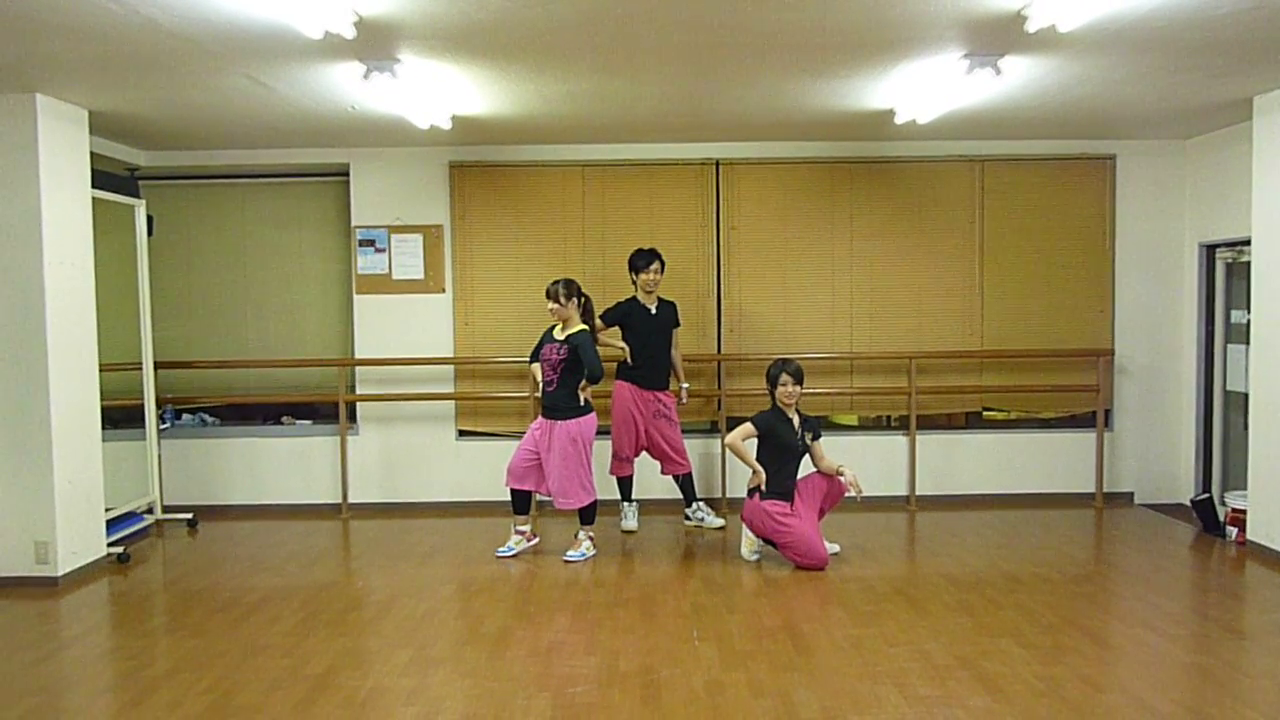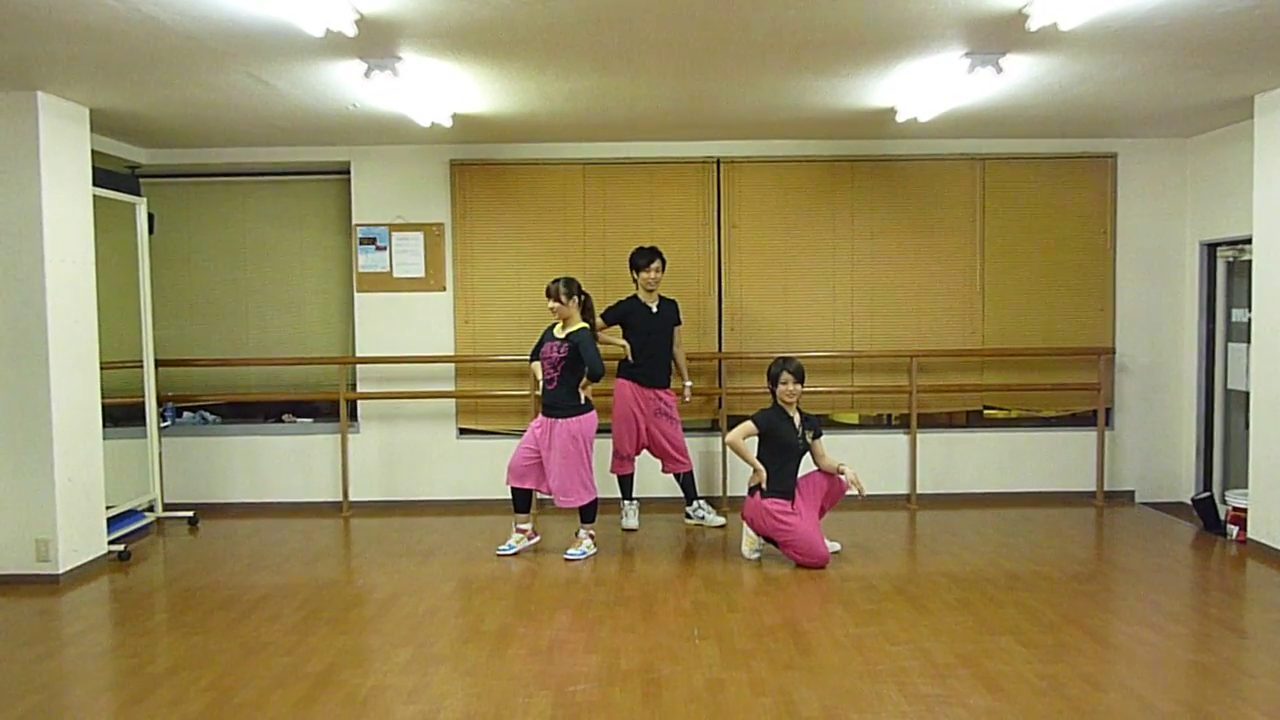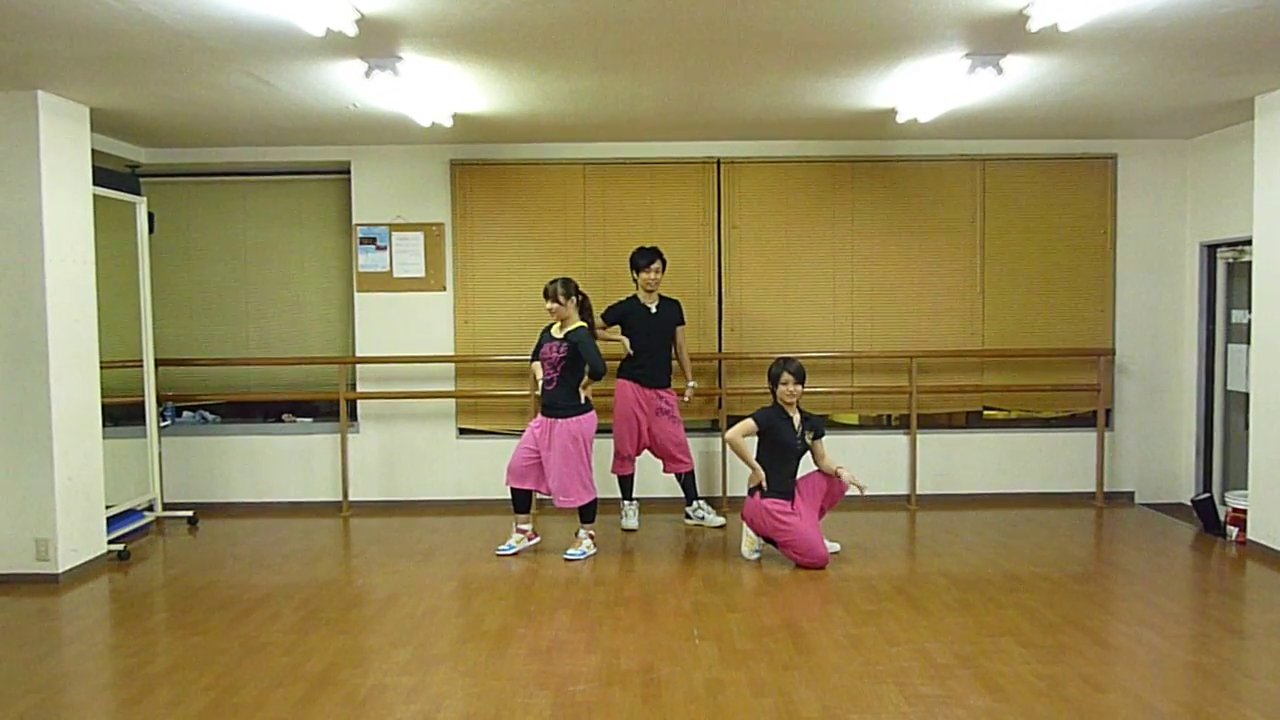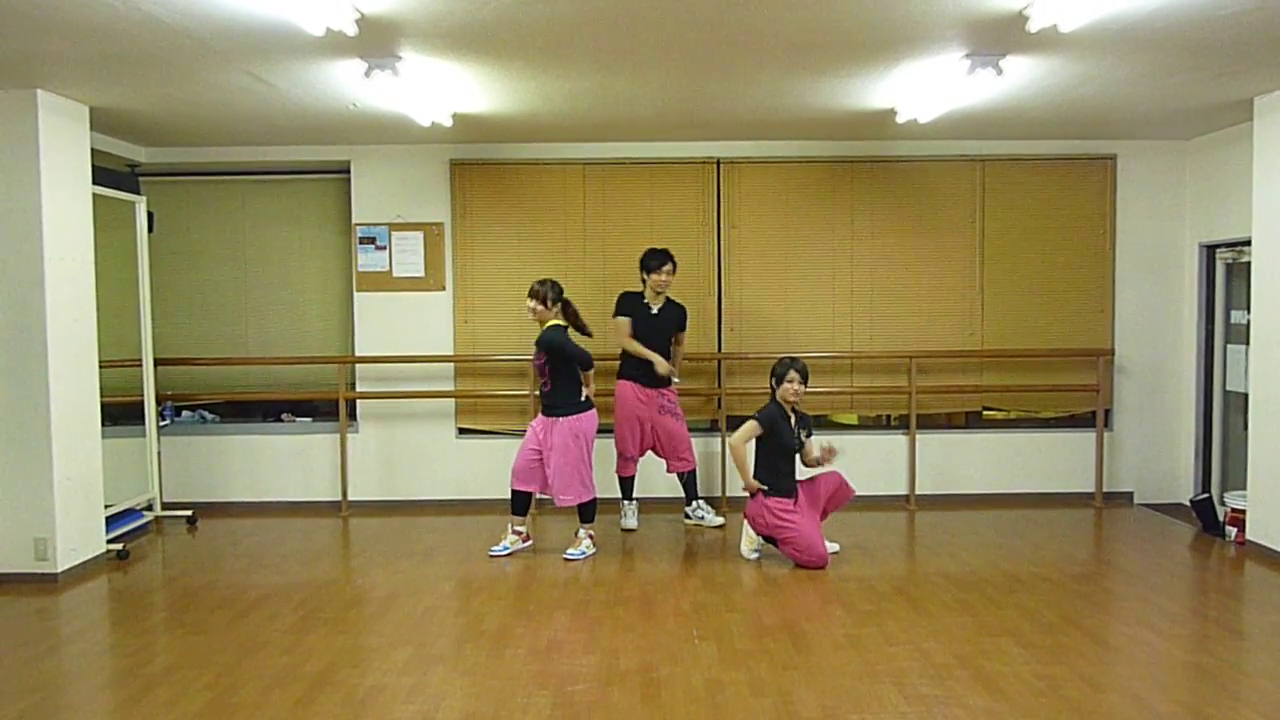
dt=0.2s
person 1, frame 1
left shoulder: (670, 309)
right shoulder: (624, 309)
left wrist: (683, 384)
right wrist: (619, 344)
left hip: (660, 391)
right hip: (629, 389)
left knee: (675, 449)
right knee: (625, 449)
left ankle: (693, 508)
right ankle: (628, 507)
person 1, frame 2
left shoulder: (671, 307)
right shoulder: (625, 308)
left elbow: (676, 347)
left wrist: (687, 382)
right wrist: (619, 341)
left hip: (662, 390)
right hip: (630, 387)
left knee: (676, 448)
right knee: (626, 447)
left ankle: (694, 506)
right ankle: (629, 506)
person 1, frame 3
left shoulder: (672, 307)
right shoulder: (623, 309)
left elbow: (680, 346)
left wrist: (690, 381)
right wrist: (618, 337)
left hip: (662, 390)
right hip: (630, 386)
left knee: (678, 447)
right knee: (626, 448)
left ankle: (694, 507)
right ankle: (628, 506)
person 1, frame 4
left shoulder: (677, 310)
right shoulder: (628, 301)
right elbow: (624, 341)
left wrist: (672, 373)
right wrist: (654, 358)
left hip: (662, 388)
right hip: (631, 386)
left knee: (681, 445)
right knee: (628, 449)
left ankle: (694, 506)
right ankle: (628, 505)
person 2, frame 1
left shoulder: (582, 337)
right shoulder: (551, 333)
left elbow: (596, 372)
right elbow: (535, 358)
left wrist: (581, 389)
right wrist: (541, 381)
left hip: (574, 421)
right hip: (546, 419)
left knee: (577, 479)
right knee: (518, 469)
left ankle: (586, 538)
right ankle: (522, 533)
person 2, frame 2
left shoulder: (582, 335)
right shoulder: (551, 331)
left elbow: (597, 370)
right elbow: (535, 357)
left wrist: (581, 387)
right wrist: (541, 380)
left hip: (574, 419)
right hip: (547, 417)
left knee: (577, 477)
right knee: (519, 467)
left ankle: (587, 536)
right ankle: (523, 531)
person 2, frame 3
left shoulder: (579, 335)
right shoulder: (549, 332)
left elbow: (599, 368)
right elbow: (536, 359)
left wrist: (582, 387)
right wrist: (541, 379)
left hip: (573, 419)
right hip: (546, 417)
left knee: (576, 477)
right knee: (518, 467)
left ankle: (587, 537)
right ankle: (523, 532)
person 2, frame 4
left shoulder: (551, 336)
right shoulder: (547, 333)
left elbow: (585, 360)
left wrist: (588, 388)
left hip: (574, 418)
right hip: (548, 417)
left knee: (576, 476)
right knee: (523, 470)
left ankle: (586, 536)
right ankle: (518, 534)
person 3, frame 1
left shoulder: (809, 424)
right shoulder: (768, 419)
left elbow: (820, 462)
right elbow: (731, 440)
left wrist: (842, 470)
right wrist: (757, 469)
left hip: (791, 496)
right hip: (766, 503)
right knee: (817, 559)
left ankle: (805, 533)
right ankle: (762, 534)
person 3, frame 2
left shoulder: (810, 423)
right shoulder: (768, 417)
left elbow: (821, 460)
right elbow: (732, 438)
left wrist: (843, 469)
right wrist: (758, 468)
left hip: (792, 495)
right hip: (767, 502)
right knee: (818, 557)
left ankle: (805, 532)
right ankle: (763, 533)
person 3, frame 3
left shoulder: (812, 422)
right shoulder: (768, 416)
left elbow: (821, 460)
right elbow: (731, 436)
left wrist: (840, 471)
right wrist: (755, 469)
left hip: (791, 495)
right hip: (767, 502)
right knee: (818, 557)
left ankle: (806, 532)
right ankle: (763, 534)
person 3, frame 4
left shoulder: (801, 419)
right shoulder: (769, 414)
left elbow: (807, 461)
right elbow: (735, 442)
left wrist: (823, 458)
right wrist: (748, 482)
left hip: (792, 493)
right hip: (769, 501)
right knee: (817, 558)
left ankle: (805, 533)
right ankle: (760, 534)
